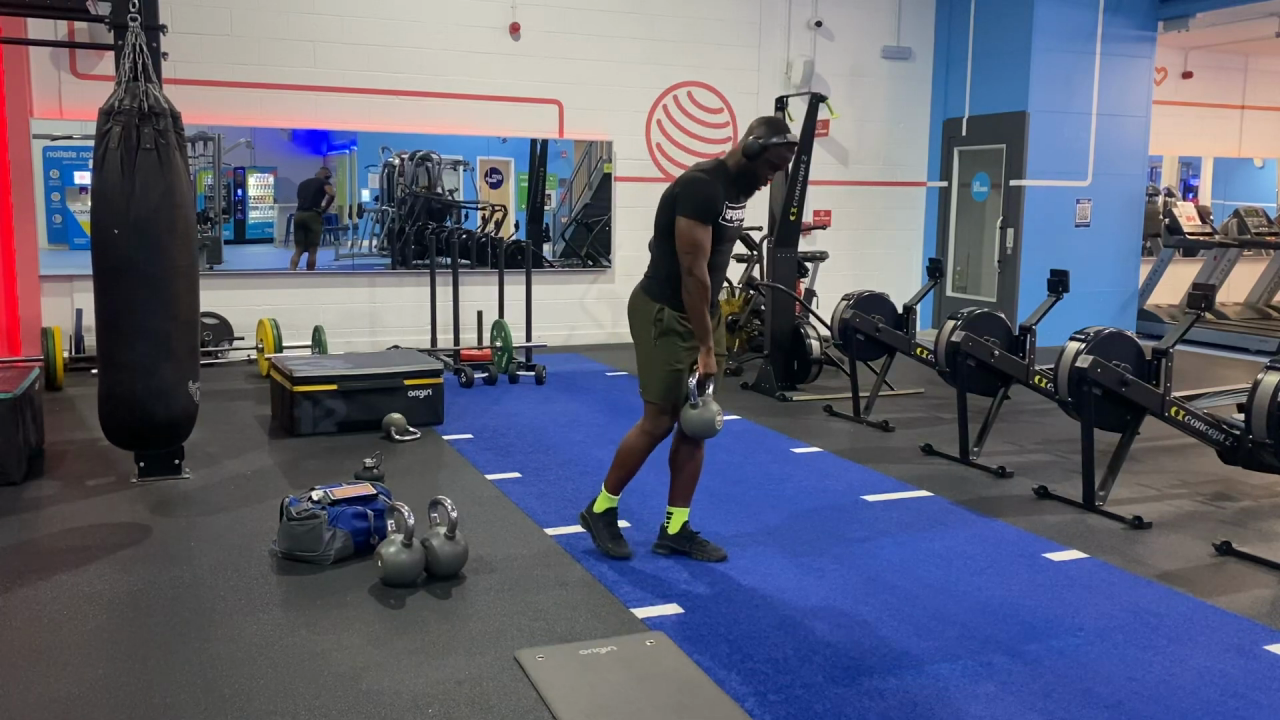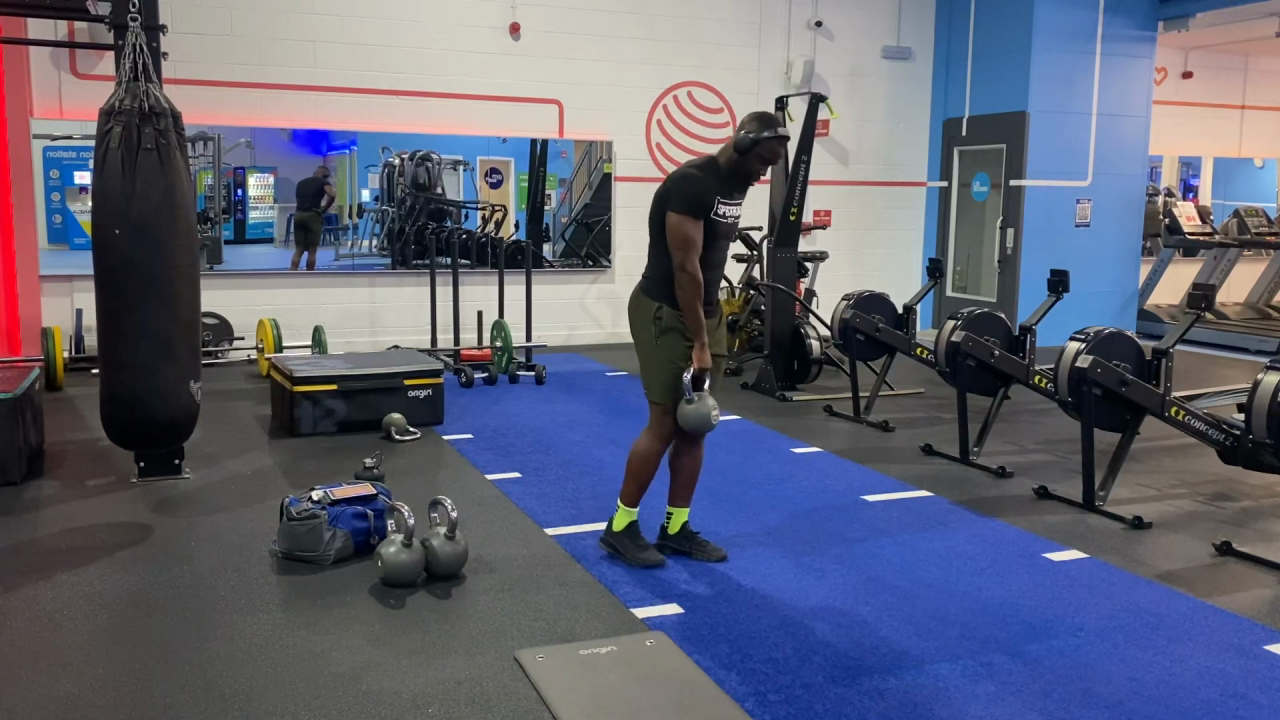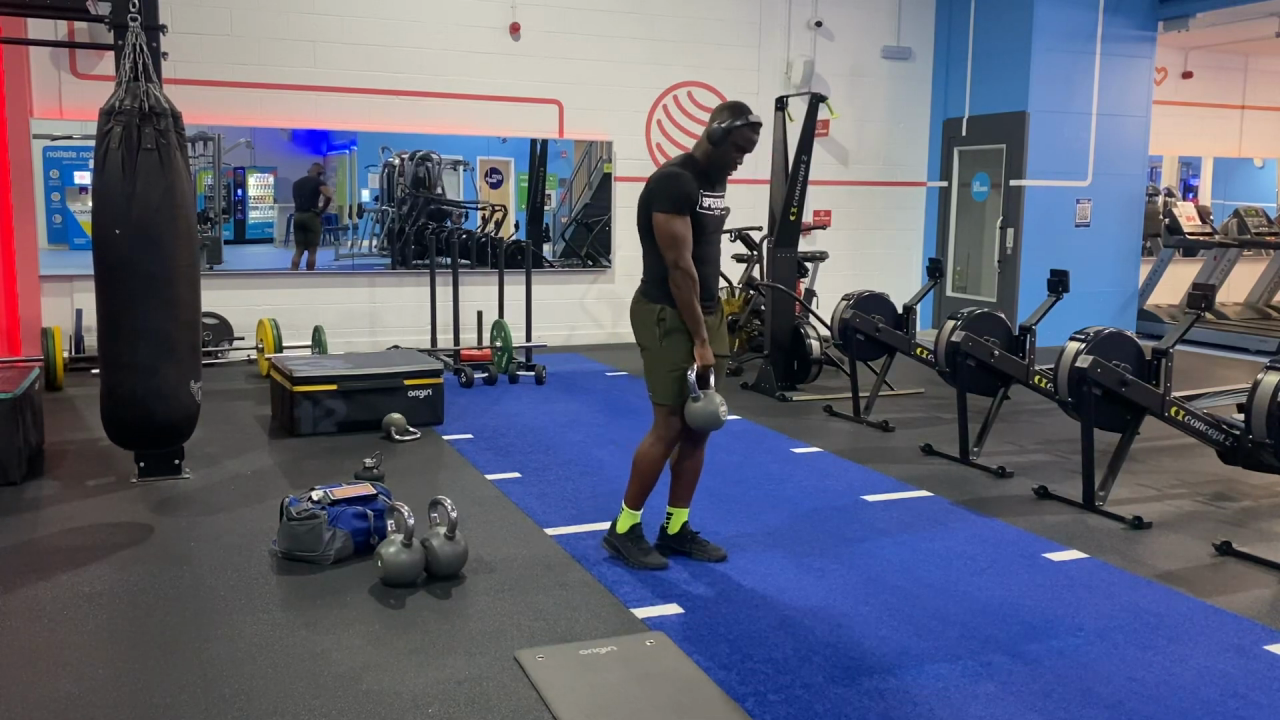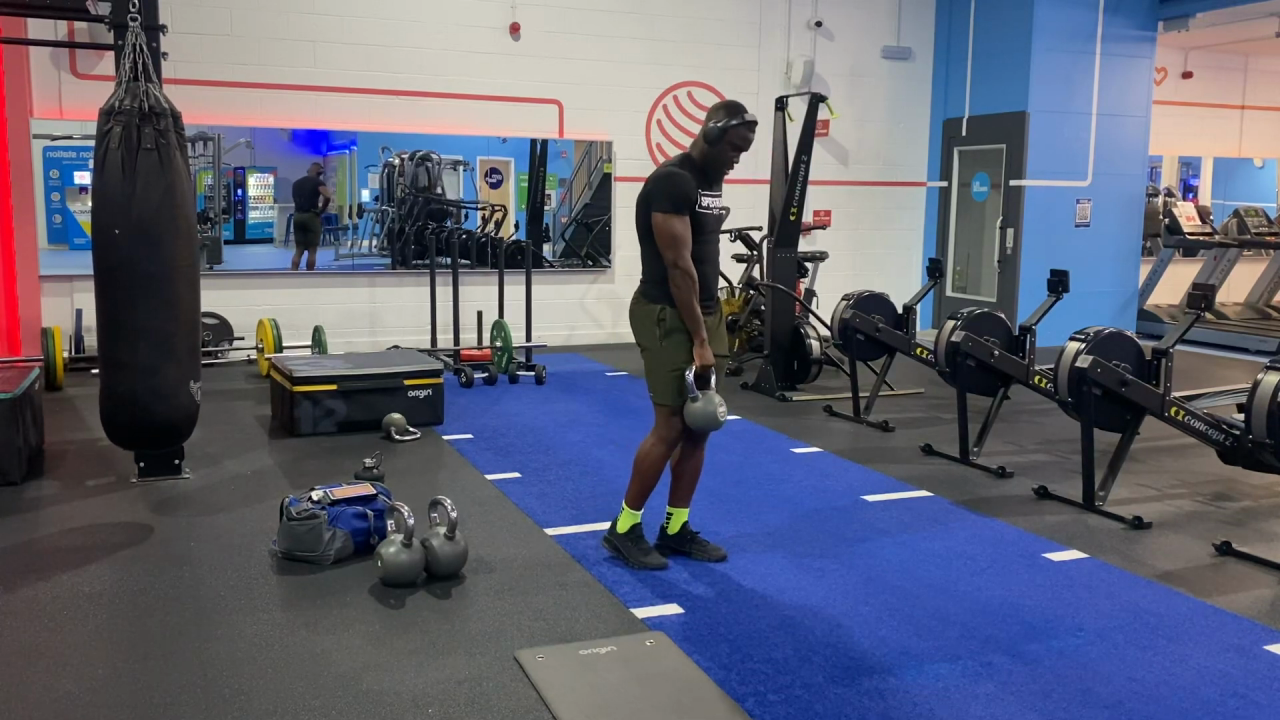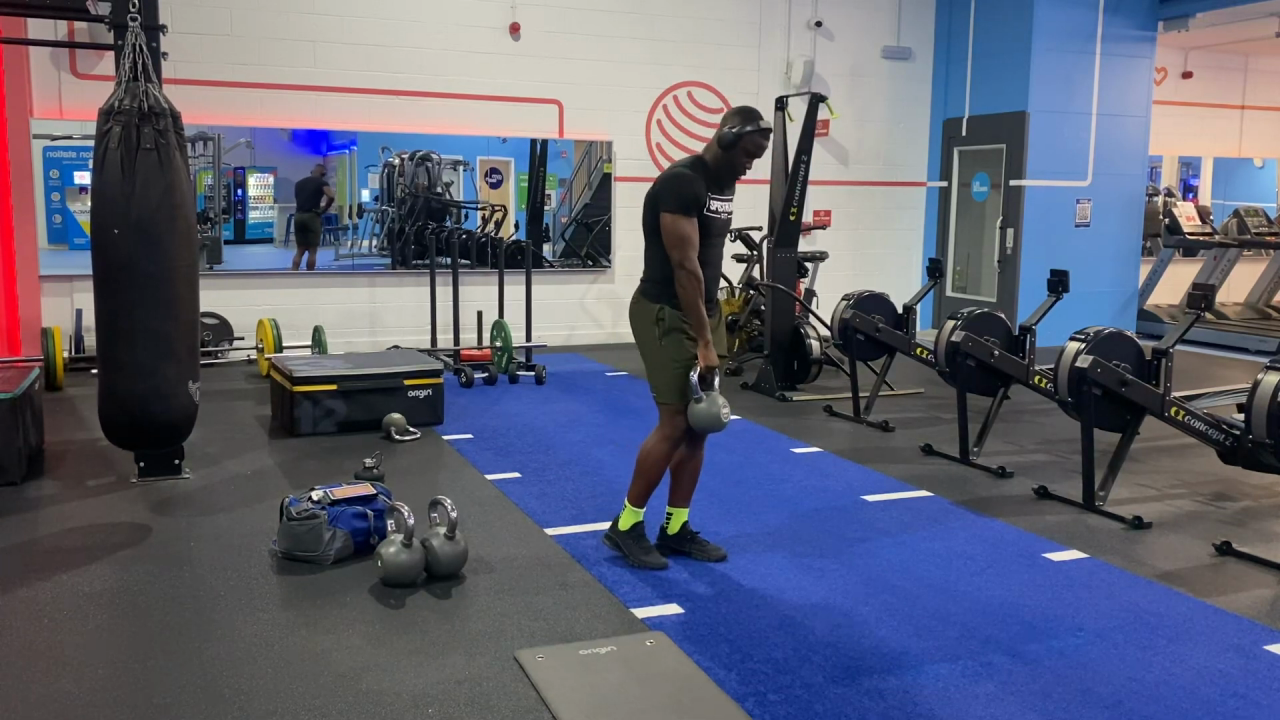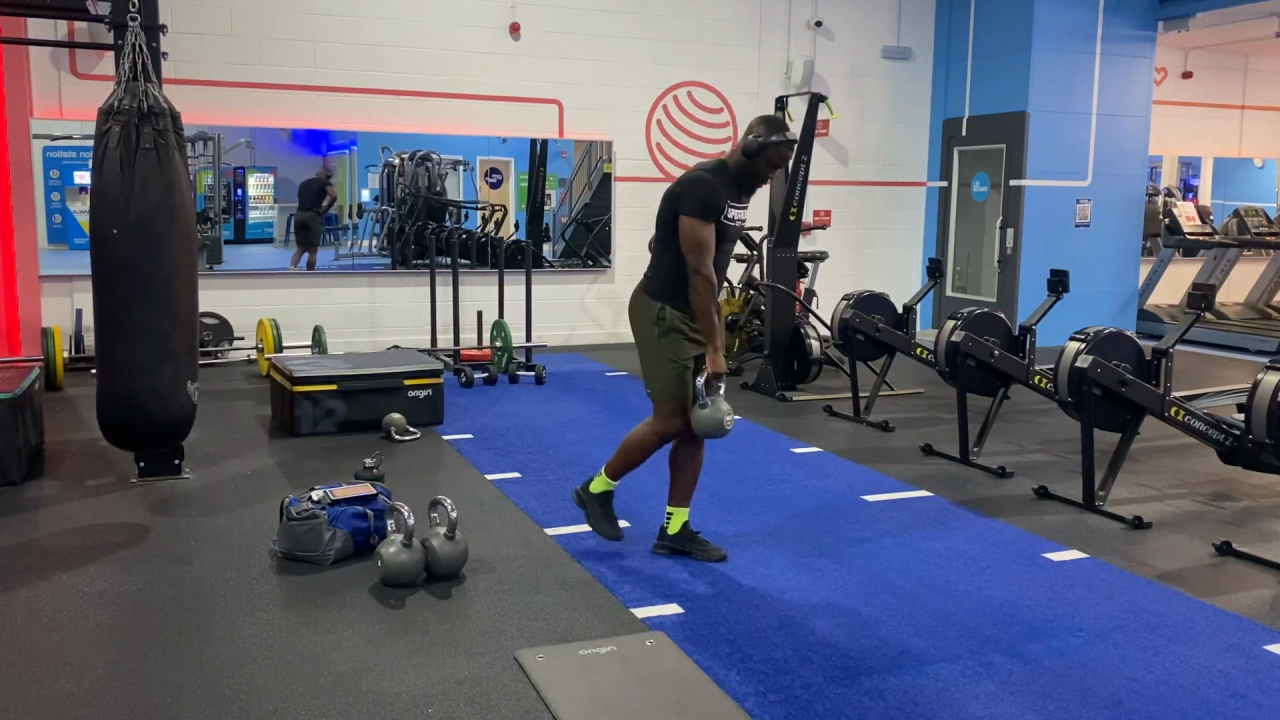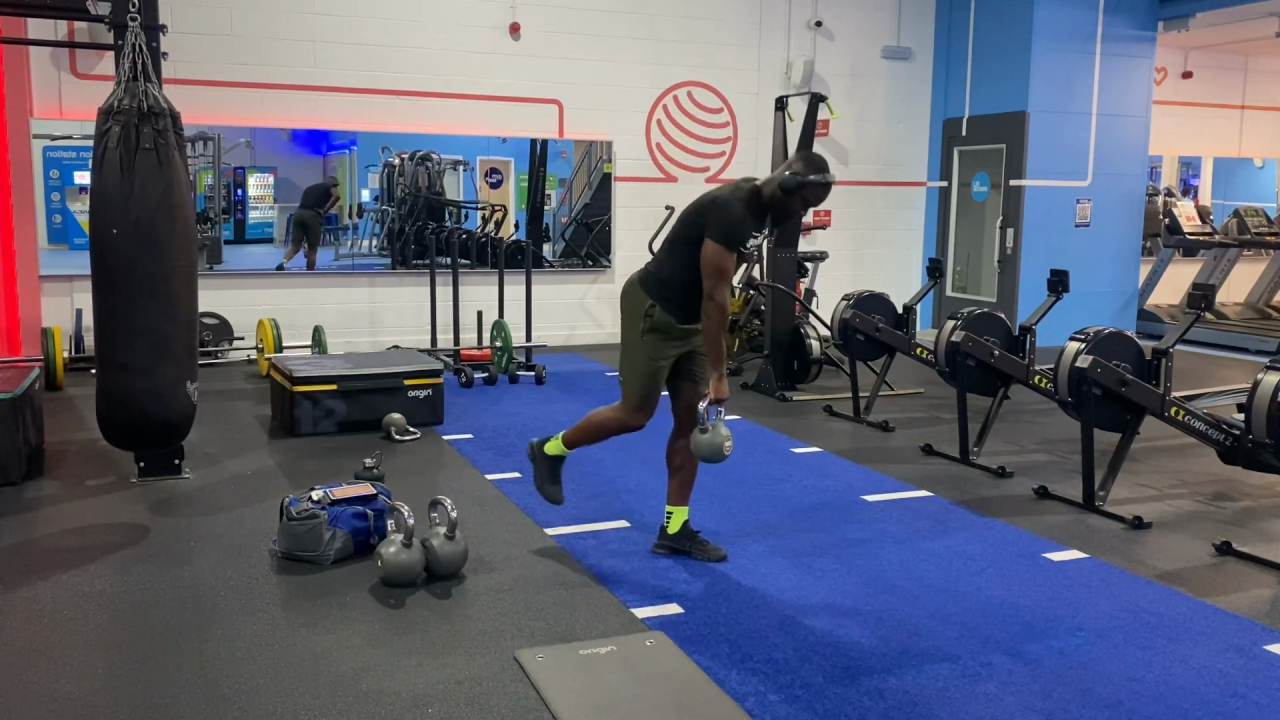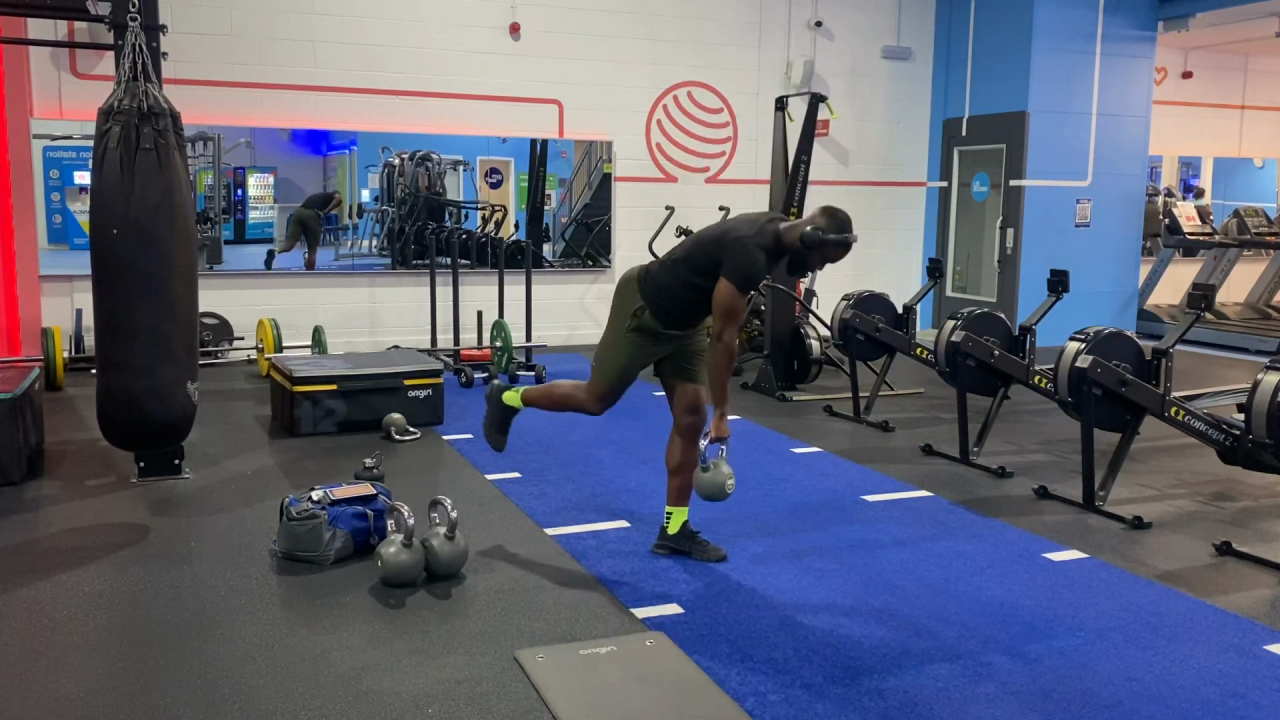
dt=0.3s
person 1, frame 1
left shoulder: (739, 189)
right shoulder: (701, 187)
right elbow: (693, 273)
left wrist: (710, 337)
right wrist: (706, 348)
left hip: (703, 310)
right hip: (664, 310)
right knee: (659, 421)
left ankle: (675, 528)
right ankle: (601, 510)
person 1, frame 2
left shoulder: (735, 187)
right shoulder: (692, 183)
right elbow: (685, 269)
left wrist: (708, 334)
right wrist: (699, 345)
left hip: (704, 308)
right hip: (664, 310)
right knee: (665, 422)
left ankle: (675, 528)
right ankle: (621, 526)
person 1, frame 3
left shoulder: (716, 181)
right shoulder: (673, 182)
right elbow: (679, 267)
right wrist: (700, 341)
left hip: (707, 311)
right hip: (667, 314)
left knee: (699, 425)
right knee: (670, 425)
left ankle: (676, 529)
right ankle: (624, 529)
person 1, frame 4
left shoulder: (712, 180)
right shoulder: (672, 181)
right elbow: (679, 267)
left wrist: (709, 332)
right wrist: (699, 342)
left hip: (706, 311)
right hip: (667, 315)
left knee: (699, 425)
right knee: (671, 425)
left ankle: (675, 529)
right ankle: (624, 528)
person 1, frame 5
left shoulder: (725, 184)
right shoulder: (681, 182)
right elbow: (685, 267)
left wrist: (711, 331)
right wrist: (704, 342)
left hip: (702, 312)
right hip: (665, 314)
left knee: (698, 425)
right knee: (675, 423)
left ankle: (675, 529)
right ankle: (626, 527)
person 1, frame 6
left shoulder: (741, 188)
right shoulder: (701, 186)
right elbow: (701, 272)
left wrist: (714, 337)
right wrist: (714, 348)
left hip: (697, 312)
right hip: (664, 312)
left knee: (696, 424)
right knee: (670, 421)
left ankle: (674, 529)
right ankle: (597, 490)
person 1, frame 7
left shoulder: (760, 207)
right shoulder: (732, 210)
right elbow: (716, 297)
right wrist: (718, 375)
left hip: (688, 316)
right hip: (653, 311)
left knee: (691, 419)
right knee: (633, 415)
left ankle: (674, 528)
right ankle: (550, 453)
person 1, frame 8
left shoulder: (777, 233)
right shoulder: (750, 252)
right elbow: (724, 338)
right wrist: (721, 414)
left hip: (683, 318)
right hip: (645, 310)
left knee: (691, 416)
right knee: (596, 399)
left ankle: (673, 529)
right ankle: (509, 399)
